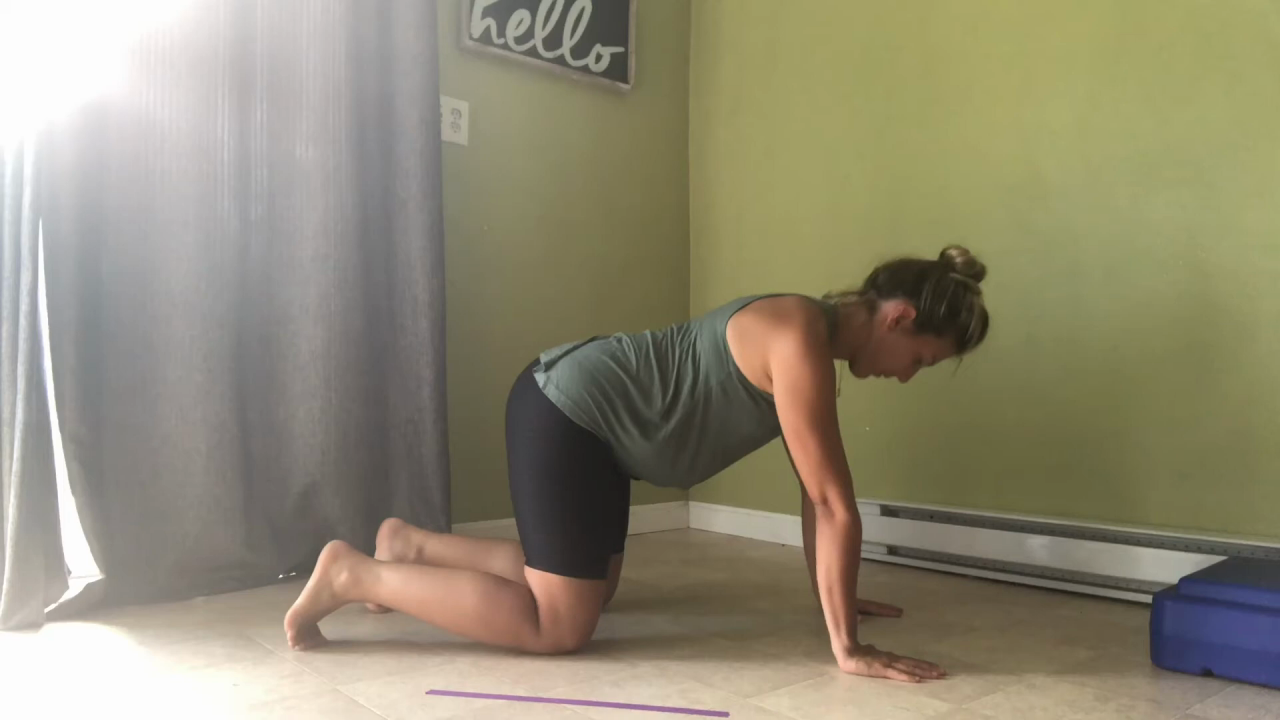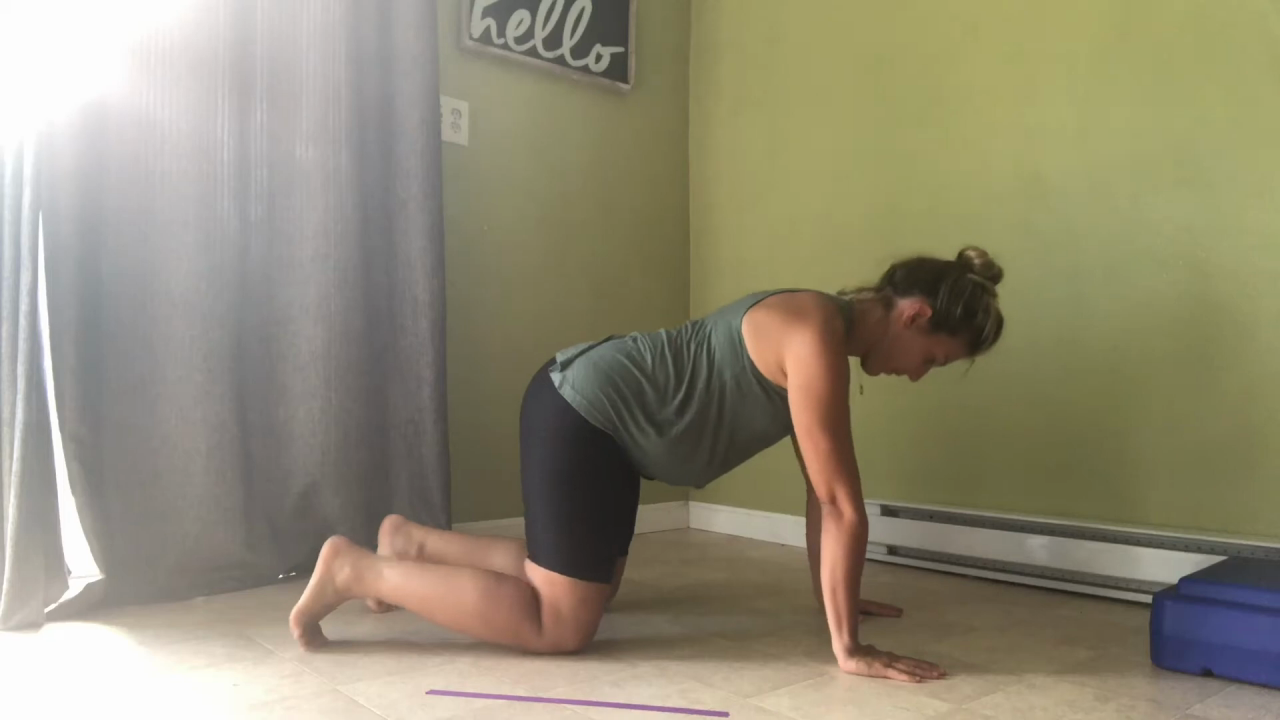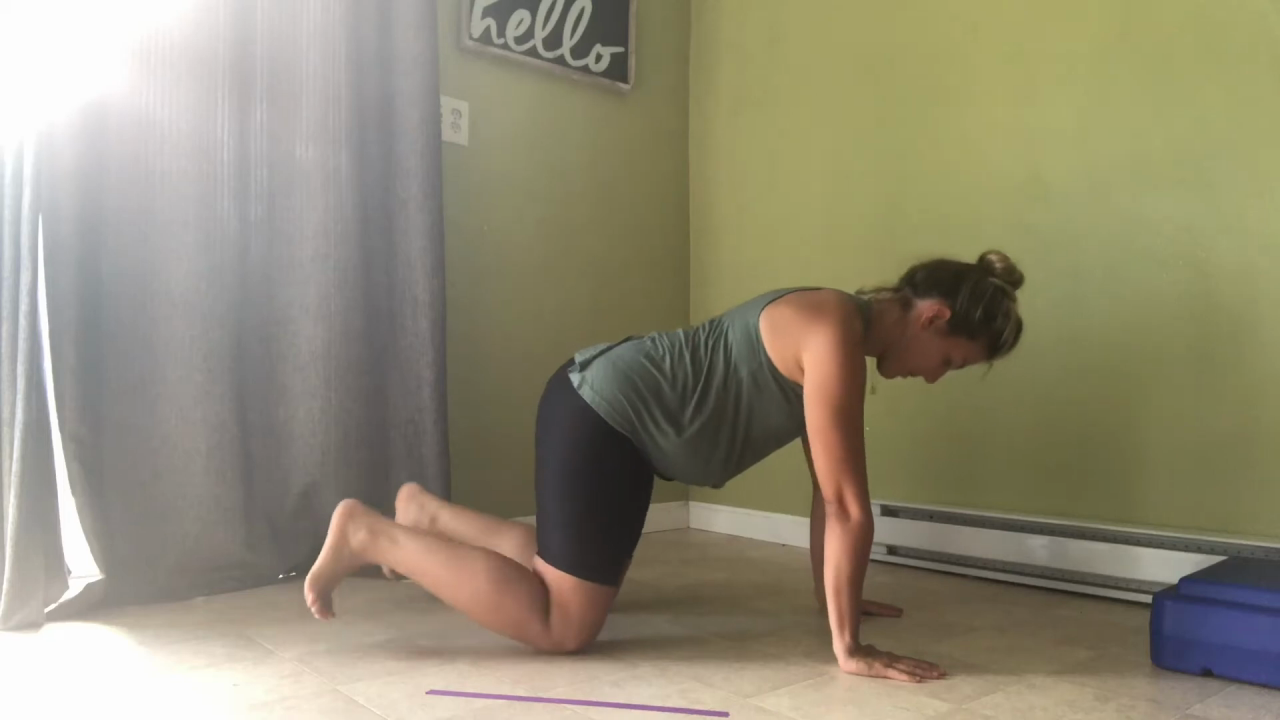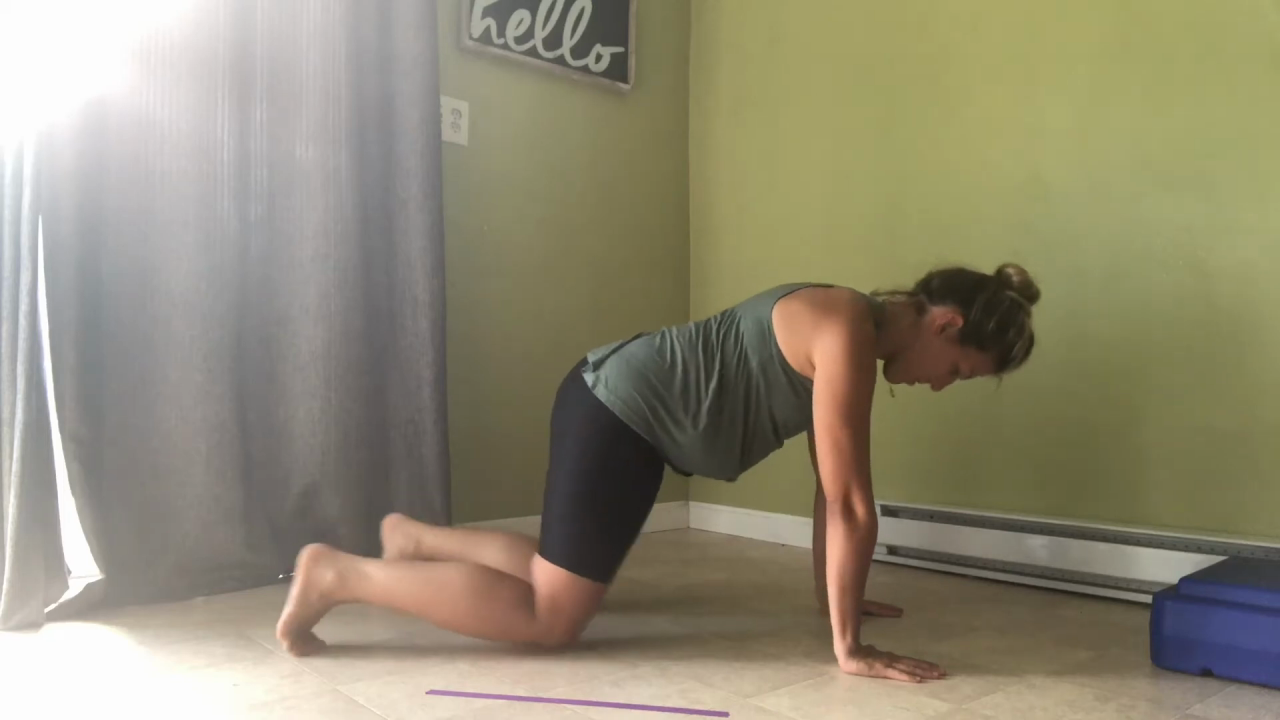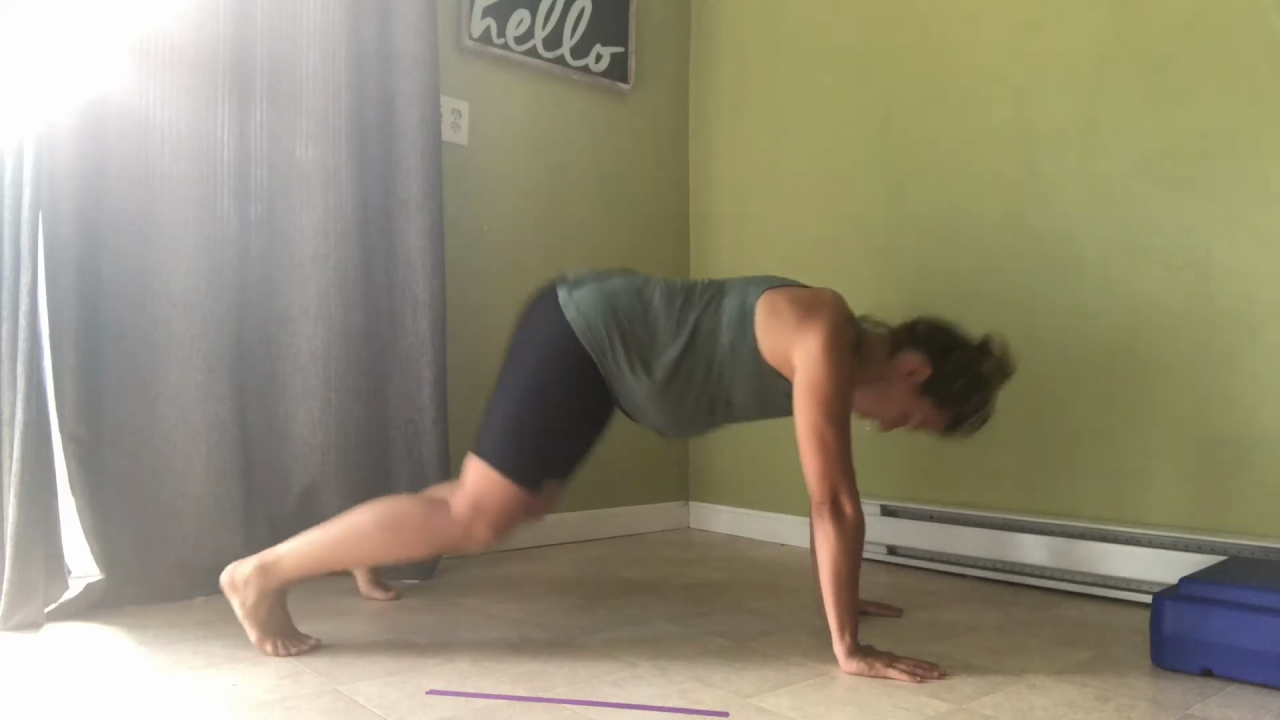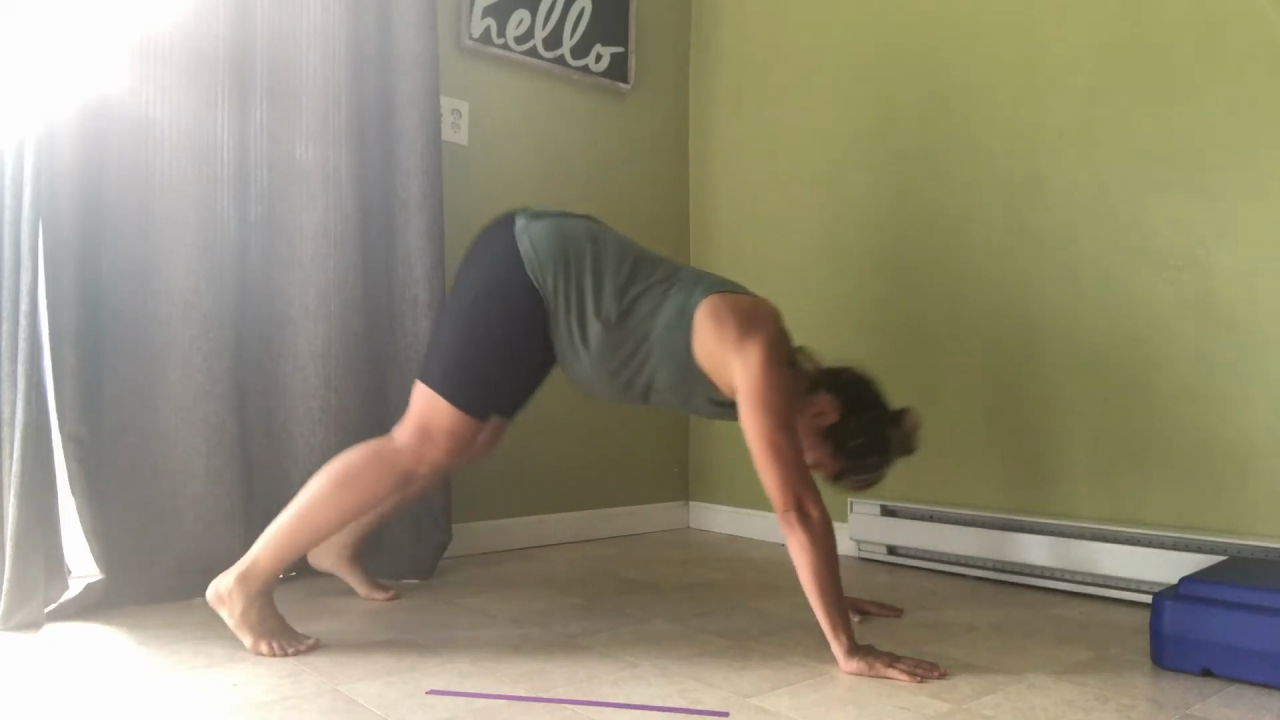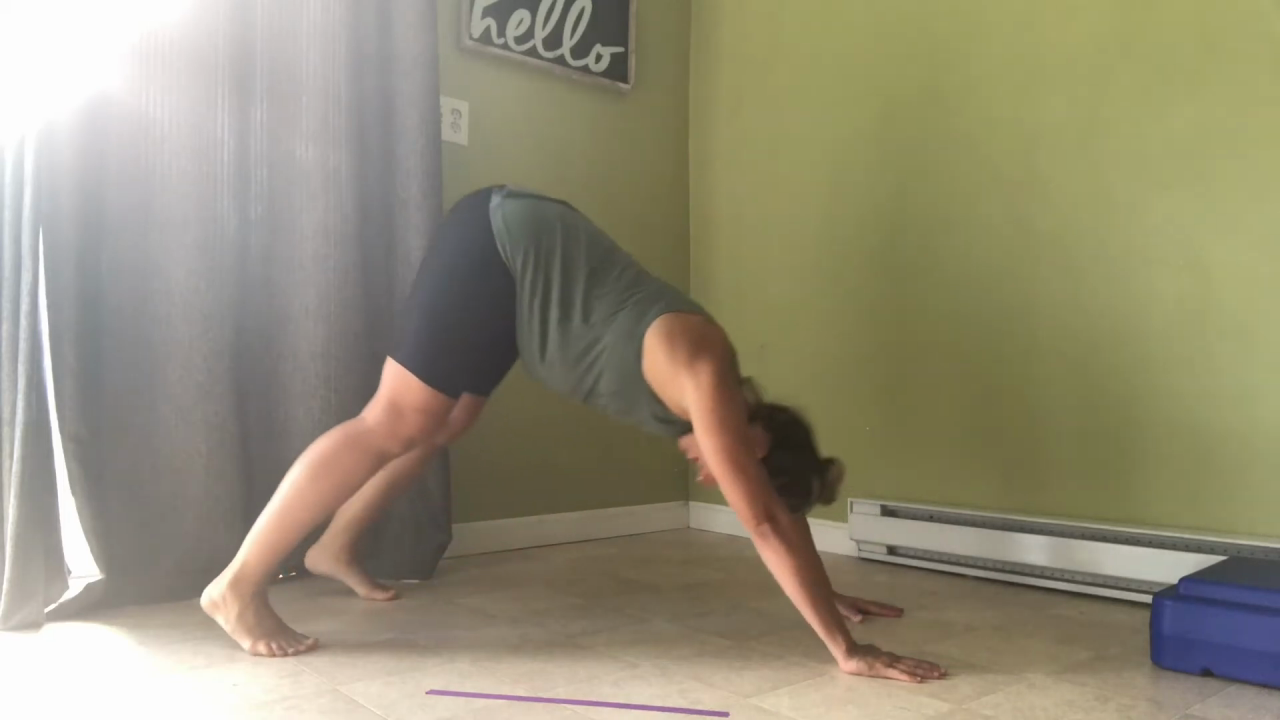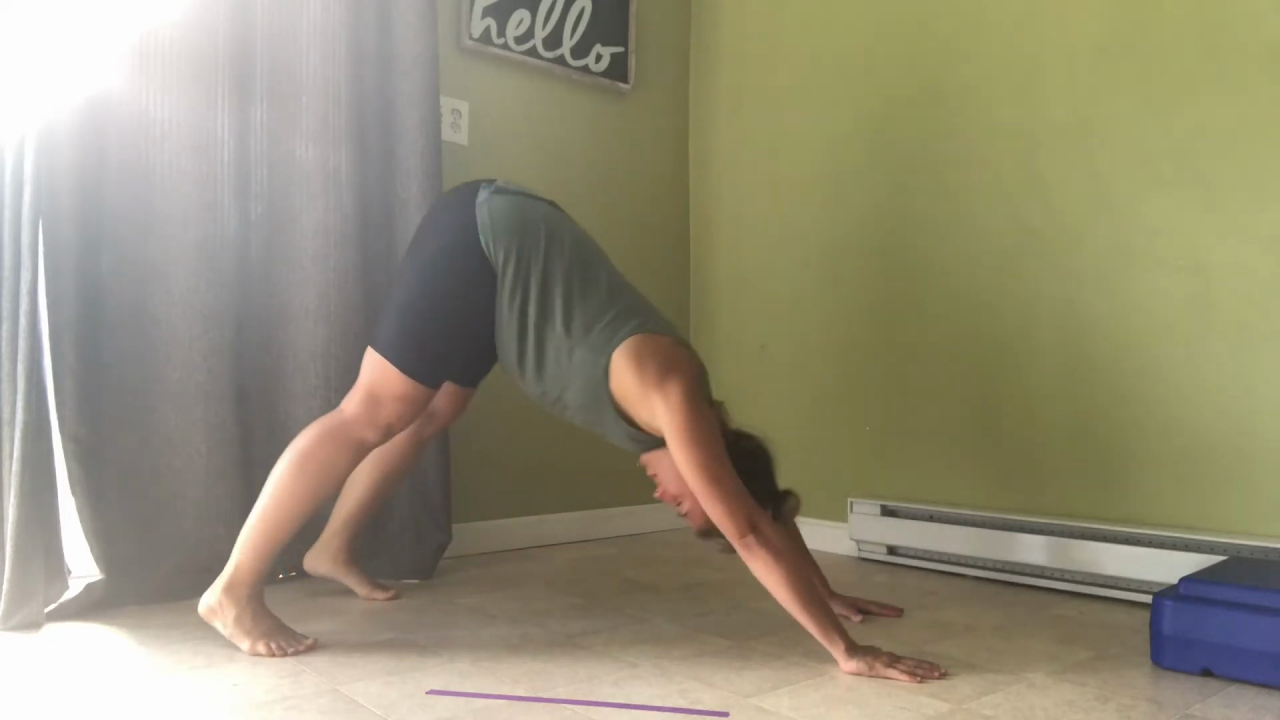
dt=0.3s
person 1, frame 1
left shoulder: (811, 336)
right shoulder: (800, 338)
left elbow: (816, 493)
right elbow: (833, 504)
left wrist: (835, 596)
right wrist: (847, 647)
left hip: (585, 416)
right hip: (565, 411)
left knee: (588, 582)
right knee: (558, 627)
left ankle: (410, 545)
right ankle: (351, 575)
person 1, frame 2
left shoulder: (823, 329)
right shoulder: (818, 335)
left elbow: (820, 491)
right elbow: (841, 504)
left wrist: (833, 593)
right wrist: (848, 646)
left hip: (597, 417)
right hip: (580, 412)
left knee: (584, 579)
right knee: (560, 625)
left ankle: (412, 541)
right ankle: (356, 569)
person 1, frame 3
left shoulder: (838, 333)
right shoulder: (835, 333)
left elbow: (826, 491)
right elbow: (845, 503)
left wrist: (840, 598)
right wrist: (847, 646)
left hip: (612, 414)
right hip: (600, 411)
left knee: (573, 574)
right knee: (562, 626)
left ankle: (430, 512)
right ankle: (369, 536)
person 1, frame 4
left shoulder: (852, 330)
right shoulder: (849, 331)
left elbow: (831, 493)
right elbow: (849, 504)
left wrist: (836, 597)
right wrist: (849, 646)
left hip: (622, 411)
right hip: (618, 413)
left knee: (562, 574)
right knee: (548, 619)
left ankle: (415, 537)
right ankle: (337, 573)
person 1, frame 5
left shoulder: (836, 357)
right shoulder: (827, 340)
left elbow: (827, 501)
right elbow: (834, 507)
left wrist: (841, 599)
right wrist: (847, 646)
left hip: (595, 336)
right hip: (582, 330)
left knee: (517, 502)
right knee: (474, 517)
left ankle: (356, 547)
right ankle: (260, 576)
person 1, frame 6
left shoulder: (773, 375)
right shoulder: (759, 357)
left elbow: (799, 504)
right elbow: (796, 509)
left wrist: (835, 595)
right wrist: (847, 648)
left hip: (549, 273)
right hip: (530, 268)
left knee: (466, 442)
right knee: (421, 446)
left ankle: (339, 545)
right ankle: (245, 582)
person 1, frame 7
left shoulder: (717, 400)
right shoulder: (701, 377)
left elbow: (779, 508)
right elbow: (764, 523)
left wrist: (830, 597)
right wrist: (845, 648)
left hip: (514, 255)
right hip: (497, 246)
left knee: (442, 423)
right knee: (391, 425)
left ankle: (335, 548)
right ankle: (238, 587)
person 1, frame 8
left shoulder: (682, 405)
right shoulder: (671, 397)
left elbow: (759, 514)
right elbow: (749, 532)
left wrist: (829, 598)
right wrist: (844, 649)
left hip: (500, 247)
right hip: (480, 239)
left knee: (429, 415)
right knee: (371, 416)
left ankle: (333, 550)
right ankle: (233, 591)
